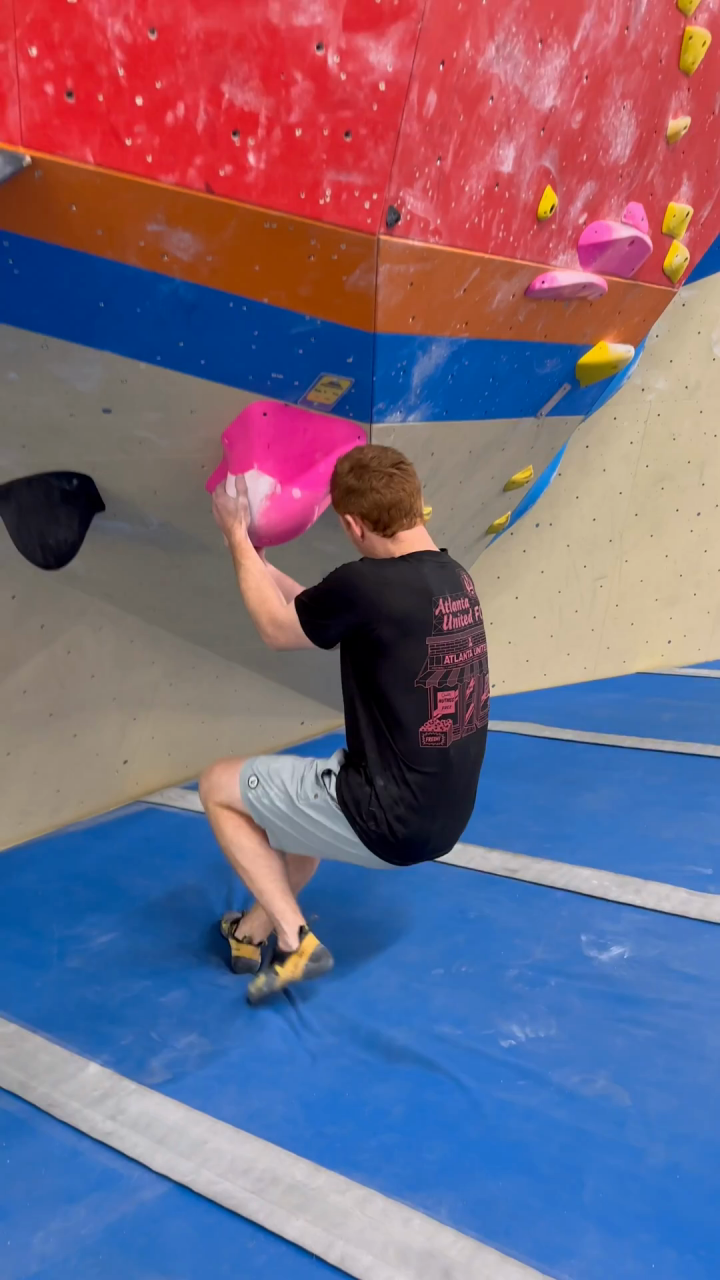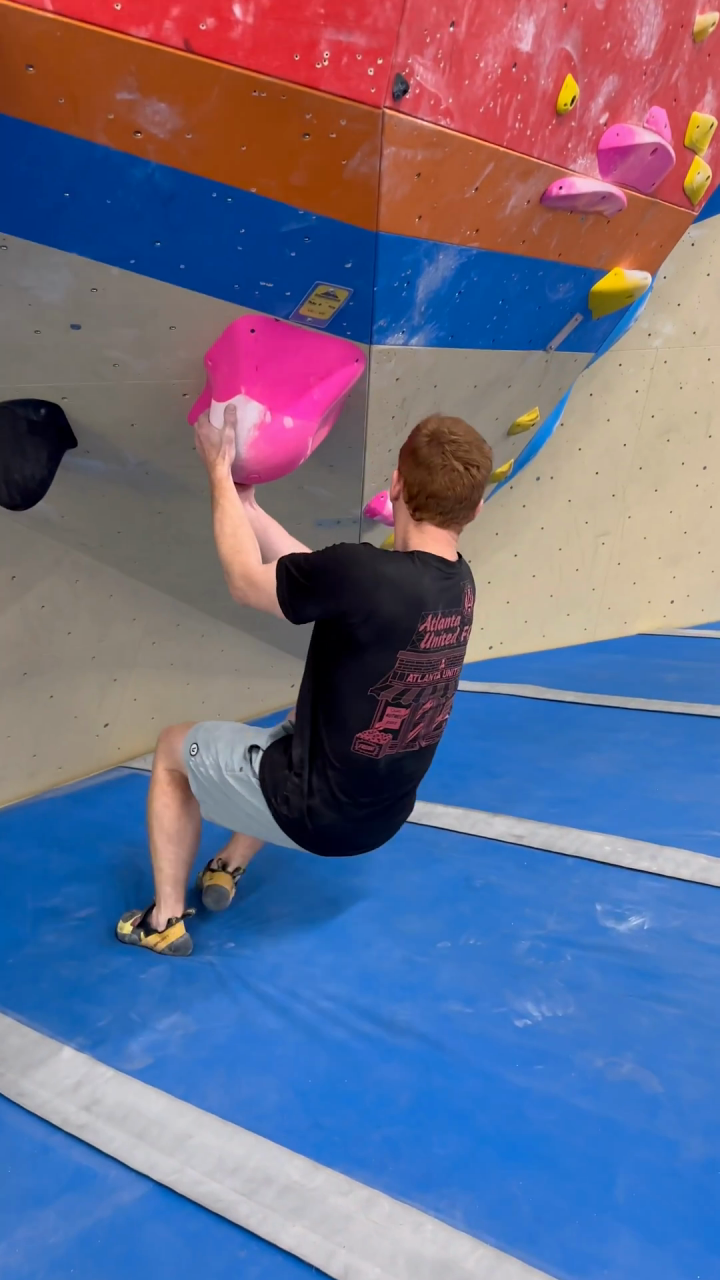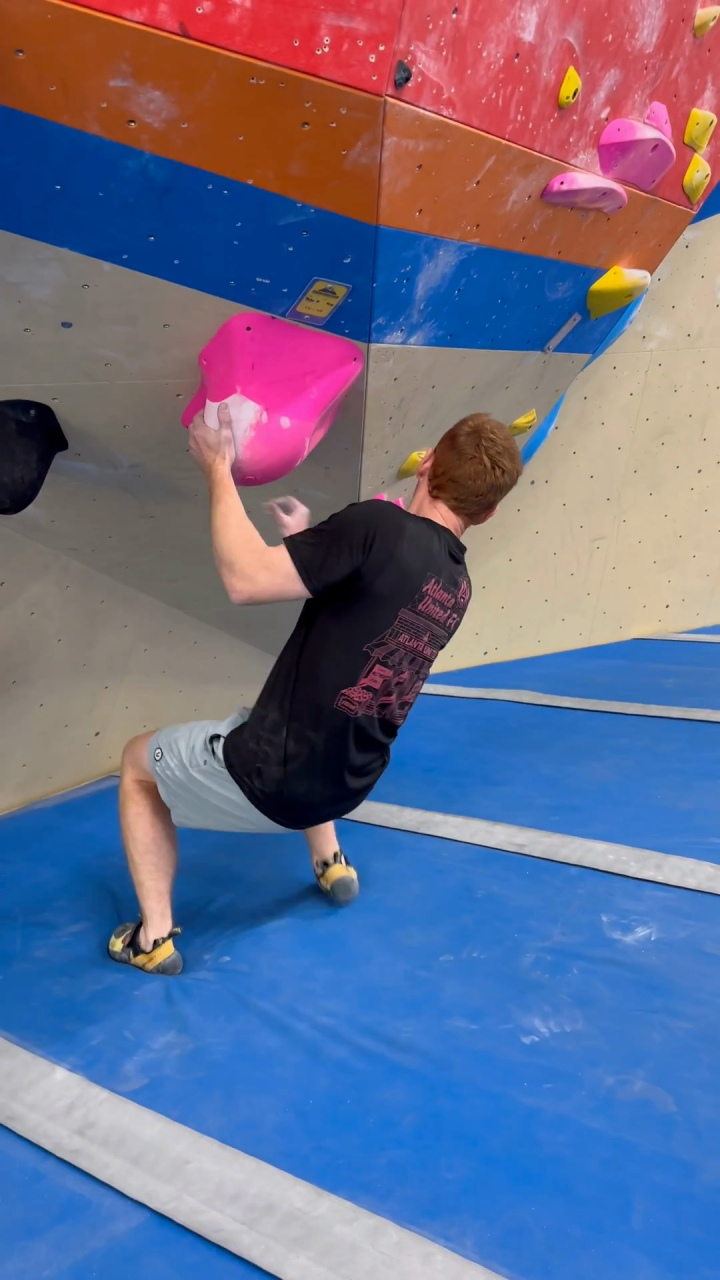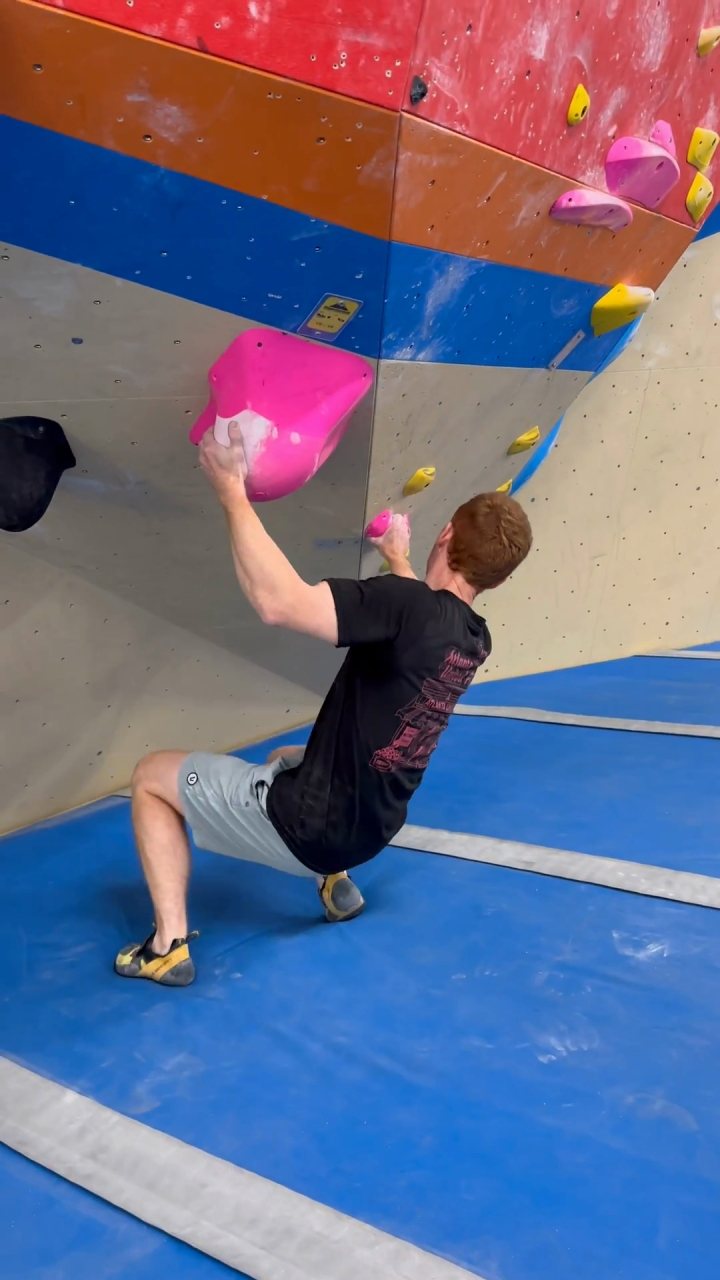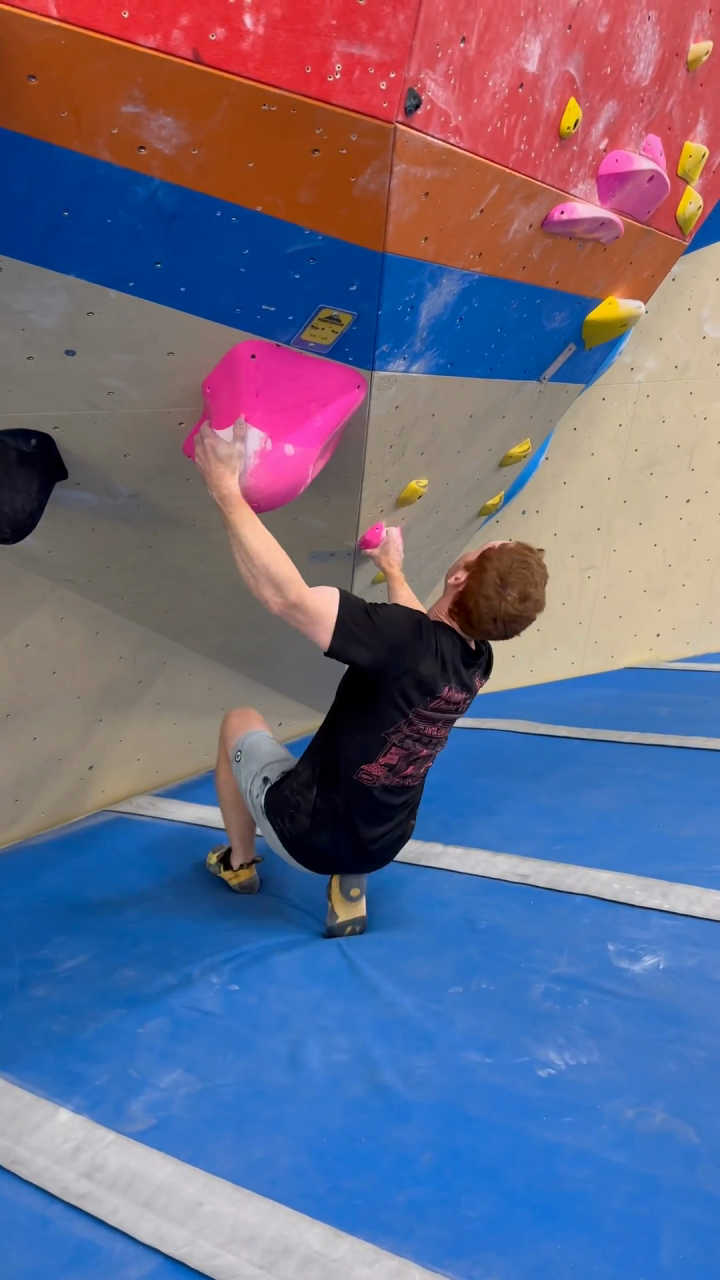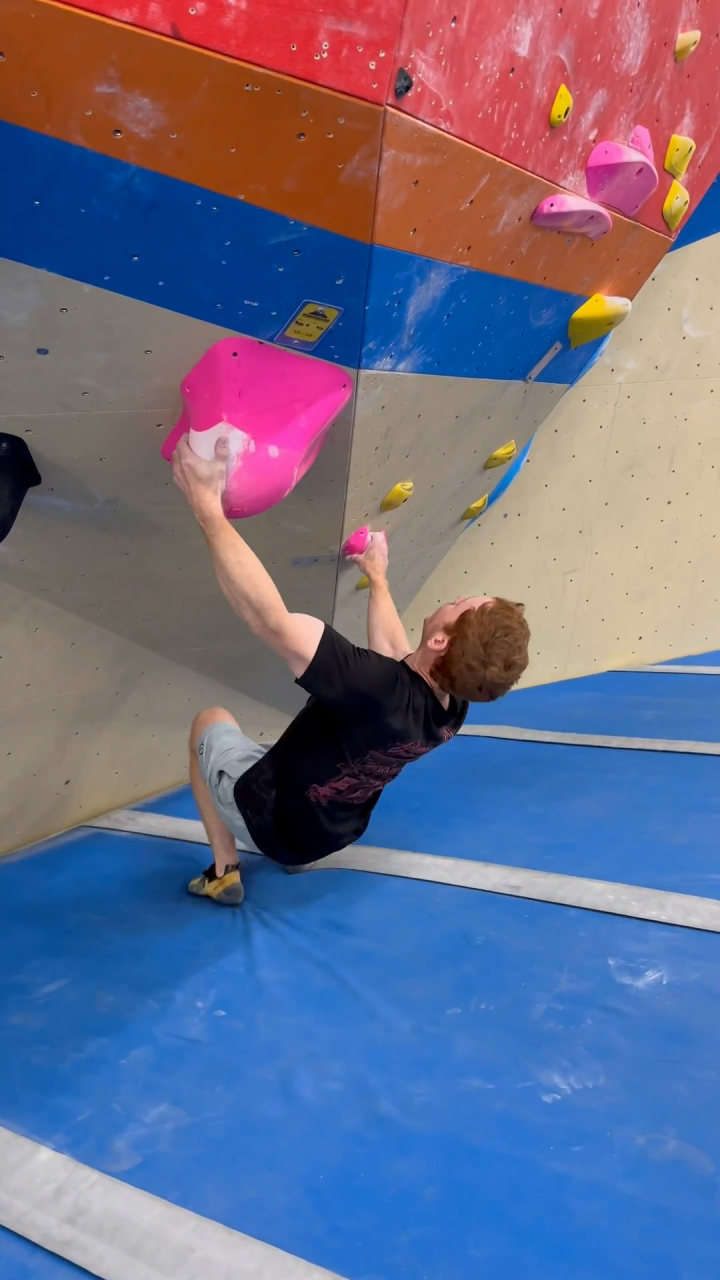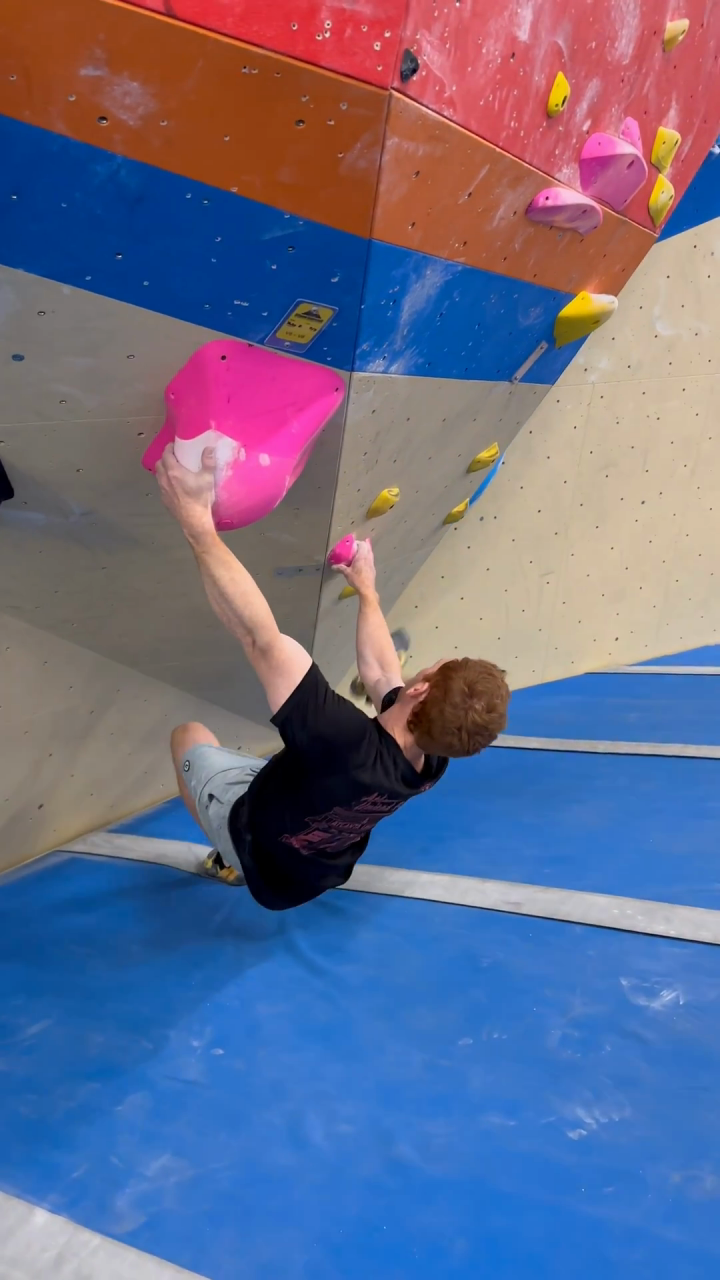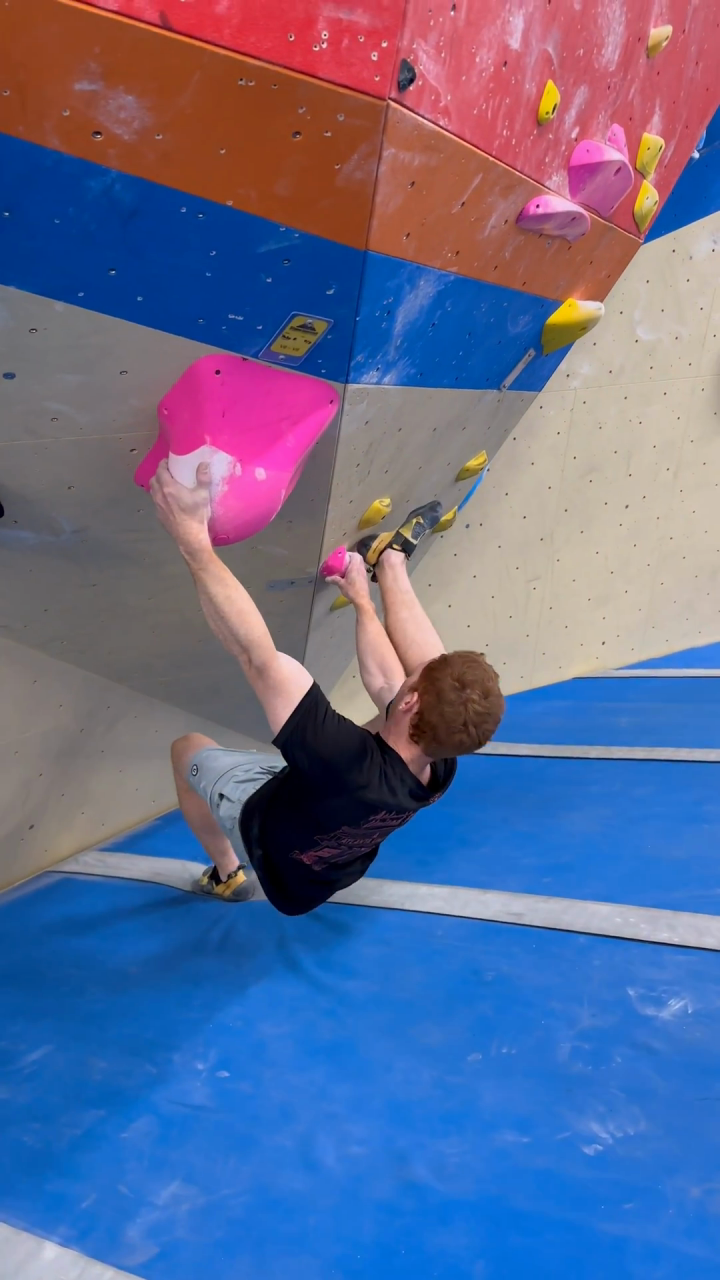
dt=0.5s
person 1, frame 1
left shoulder: (368, 583)
right shoulder: (455, 581)
left elbow: (276, 626)
left wrist: (236, 533)
right wrist: (259, 563)
left hip: (392, 821)
right hip: (440, 817)
left knee: (219, 785)
right knee: (304, 791)
left ankle: (294, 942)
right ankle: (257, 926)
person 1, frame 2
left shoulder: (362, 573)
right shoulder: (459, 582)
left elbow: (246, 582)
left wrist: (219, 470)
right wrist: (248, 508)
left hip: (316, 811)
right hip: (383, 813)
left knee: (174, 747)
left ankle: (166, 919)
right ankle: (228, 868)
person 1, frame 3
left shoulder: (378, 526)
right shoulder: (458, 585)
left elbow: (244, 580)
left wrist: (218, 470)
right wrist: (306, 540)
left hip: (273, 777)
right hip: (348, 785)
left knee: (139, 760)
left ankle: (154, 938)
right ankle: (330, 863)
person 1, frame 4
left shoulder: (405, 605)
right shoulder: (474, 641)
left elbow: (278, 603)
left wrist: (232, 491)
right wrist: (398, 562)
left hip: (308, 827)
right hip: (365, 830)
left knee: (152, 774)
right knee: (287, 760)
left ankle: (169, 944)
right ankle: (335, 880)
person 1, frame 5
left shoulder: (399, 637)
right shoulder: (478, 665)
left elbow: (287, 596)
left wrist: (226, 491)
right wrist: (393, 573)
left hip: (304, 833)
right hip: (381, 841)
left knee: (241, 721)
left ankle: (239, 863)
right ankle: (349, 891)
person 1, frame 6
left shoulder: (374, 687)
right shoulder: (452, 711)
left elbow: (268, 619)
right elbow: (397, 654)
left wrist: (207, 508)
right wrist: (377, 577)
left hip: (269, 821)
right hip: (329, 832)
left knee: (210, 722)
left ankle: (223, 872)
person 1, frame 7
left shoulder: (342, 741)
right shoulder: (434, 761)
left elbow: (261, 638)
right elbow: (381, 674)
left wrist: (197, 525)
right wrist: (366, 591)
left hip: (261, 856)
right hip: (326, 864)
left knee: (188, 736)
left ankle: (227, 862)
right ankle: (371, 699)
person 1, frame 8
left shoulder: (344, 759)
right shoulder: (438, 771)
left elbow: (259, 658)
right elbow: (384, 681)
left wrist: (193, 540)
right wrist: (361, 601)
left hip: (267, 828)
left knee: (187, 749)
right knee: (443, 671)
left ankle: (228, 875)
right ankle: (390, 560)
